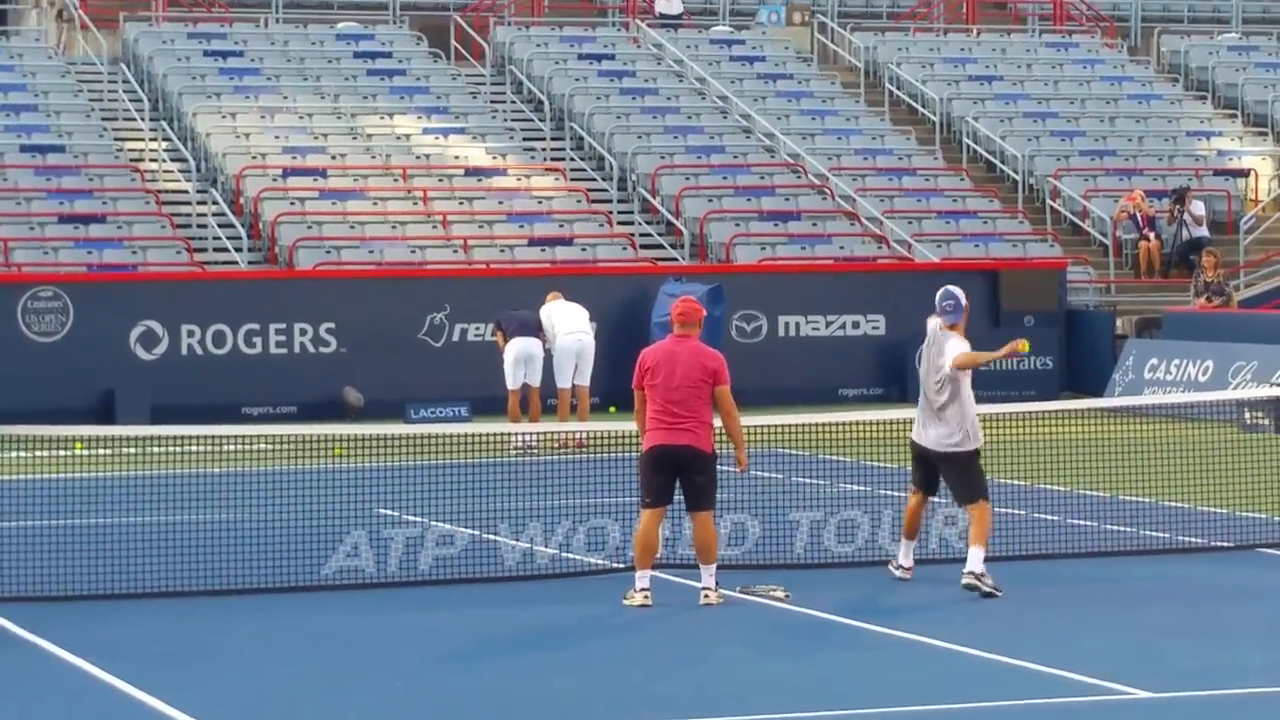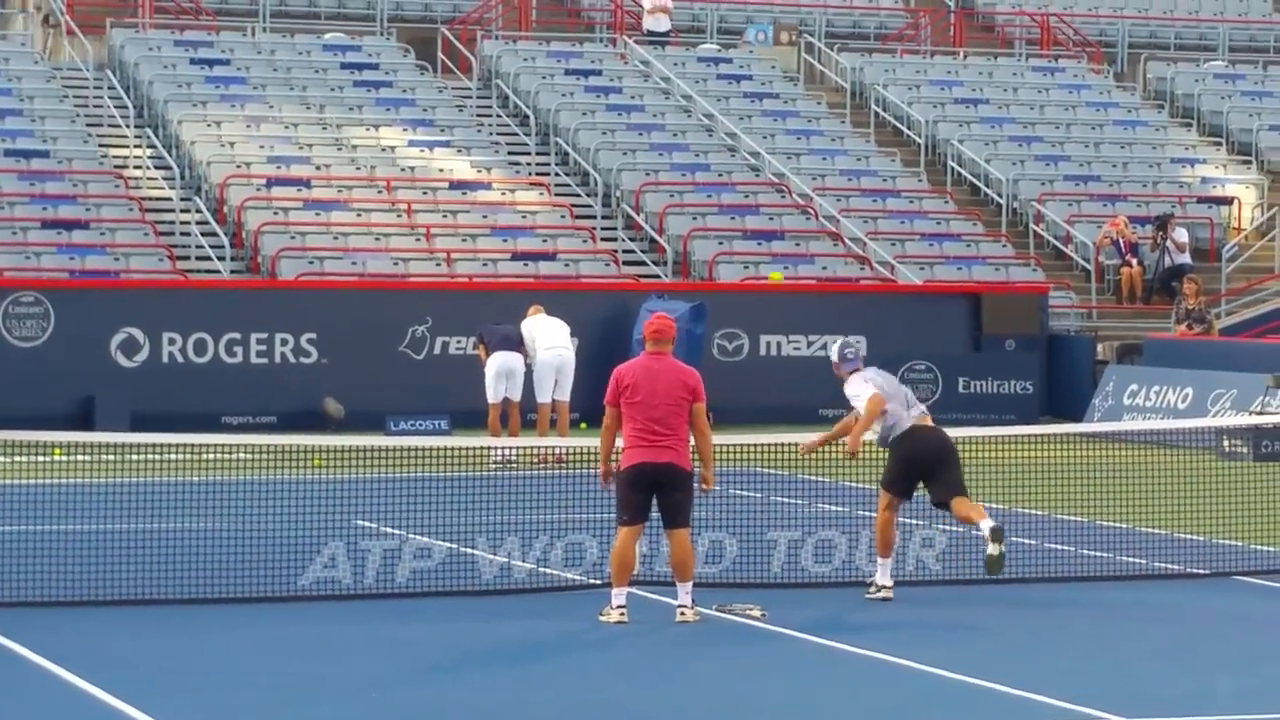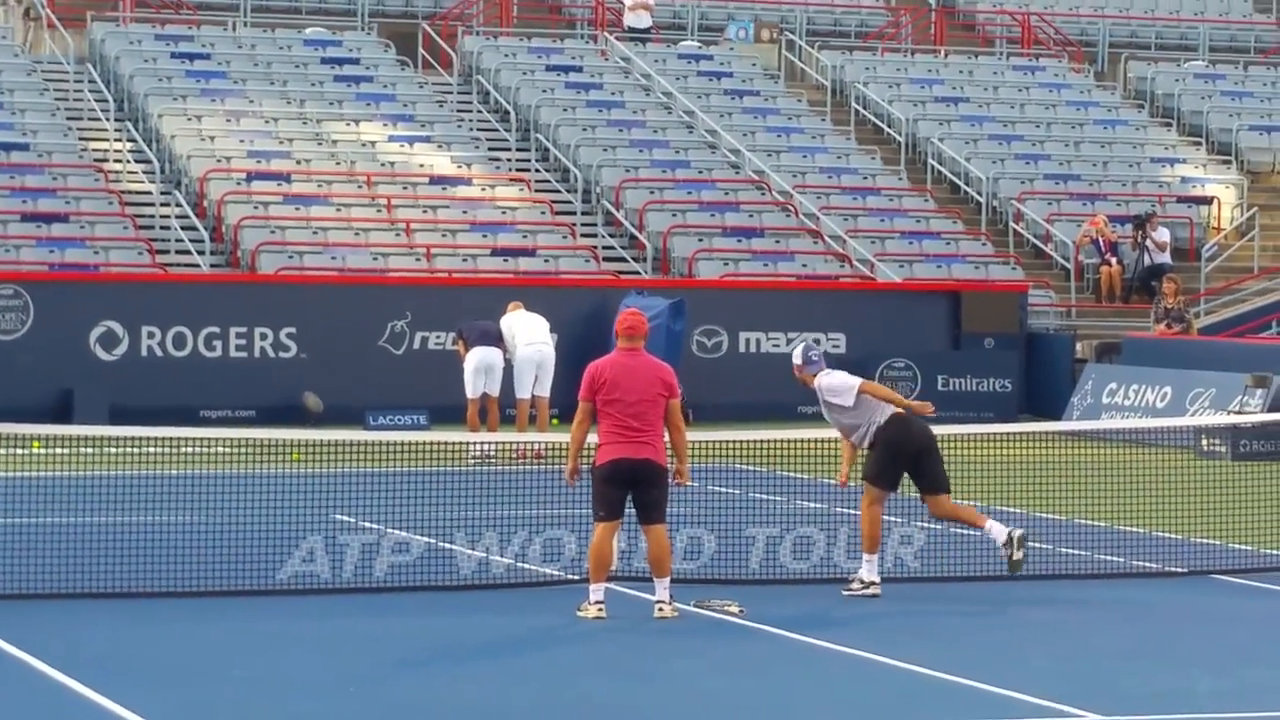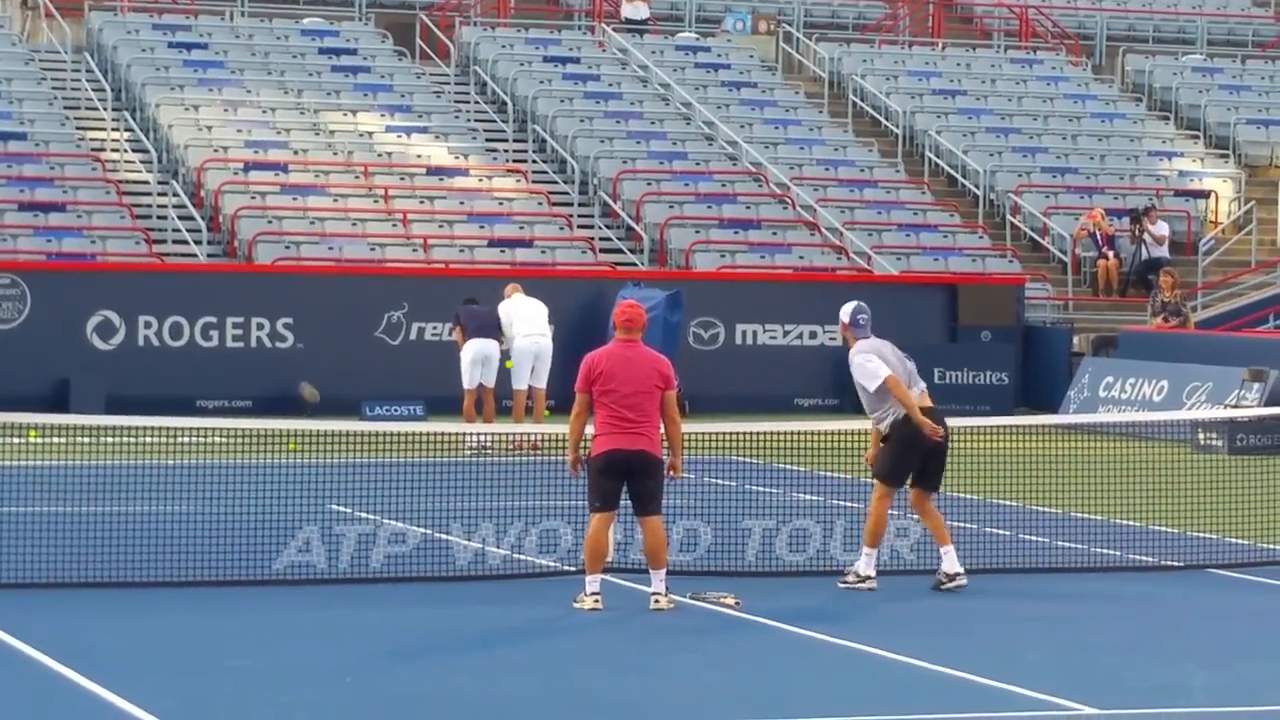
dt=0.4s
person 1, frame 1
left shoulder: (648, 355)
right shoulder: (712, 358)
left elbow: (639, 408)
right elbow: (727, 409)
right wrist: (740, 448)
left hip: (657, 447)
right hip: (698, 448)
left knee: (649, 516)
right knee: (702, 516)
left ankle: (641, 588)
right ankle: (709, 587)
person 1, frame 2
left shoulder: (622, 373)
right shoulder: (690, 376)
left elbow: (609, 425)
right elbow: (701, 427)
left wrist: (605, 462)
right wrist: (707, 467)
left hip: (634, 464)
right hip: (676, 466)
left knee: (627, 533)
right knee: (679, 534)
left ankle: (617, 605)
right ankle: (685, 604)
person 1, frame 3
left shoulder: (597, 369)
right shoulder: (664, 371)
left elbow: (582, 419)
right elbow: (676, 423)
left wrist: (573, 459)
right wrist: (682, 461)
left hip: (610, 460)
right hip: (651, 461)
left knee: (604, 528)
right knee: (656, 529)
left ankle: (595, 600)
right ankle: (663, 599)
person 1, frame 4
left shoulder: (594, 360)
right shoulder: (661, 363)
left elbow: (580, 411)
right elbow: (671, 415)
left wrist: (573, 449)
right wrist: (676, 455)
left hip: (605, 451)
right hip: (647, 453)
left knee: (599, 519)
right knee: (651, 520)
left ankle: (591, 592)
right ankle: (659, 591)
person 2, frame 1
left shoulder: (935, 331)
right shoulder: (955, 344)
right elbow: (960, 362)
left wrist: (940, 312)
right wrist: (998, 354)
left hip: (923, 439)
right hip: (956, 445)
left knee: (919, 496)
right knee: (979, 509)
left ankle: (904, 561)
right ankle: (974, 570)
person 2, frame 2
left shoulder: (854, 383)
right shoulder: (875, 375)
left elbow: (878, 403)
right elbow: (855, 418)
left wrist: (856, 435)
right wrist: (820, 441)
left hip: (907, 442)
right hip: (939, 440)
left knee: (887, 508)
right knee: (958, 503)
left ankle: (883, 581)
right ankle: (988, 527)
person 2, frame 3
left shoulder: (825, 381)
right shoulder: (829, 385)
left elbow: (868, 387)
right elbow: (850, 435)
left wrist: (907, 405)
right wrist: (845, 467)
left hip: (893, 432)
right hip: (916, 431)
left knee: (871, 502)
right knee: (939, 507)
left ankle: (869, 577)
right ankle: (1005, 535)
person 2, frame 4
left shoulder: (859, 354)
right shoulder: (884, 345)
left elbow: (894, 384)
left wrist: (919, 420)
right wrist: (874, 446)
left hip: (910, 428)
right hip: (933, 424)
left knee: (881, 497)
right knee: (922, 501)
left ankle: (865, 571)
right ankle: (952, 569)
